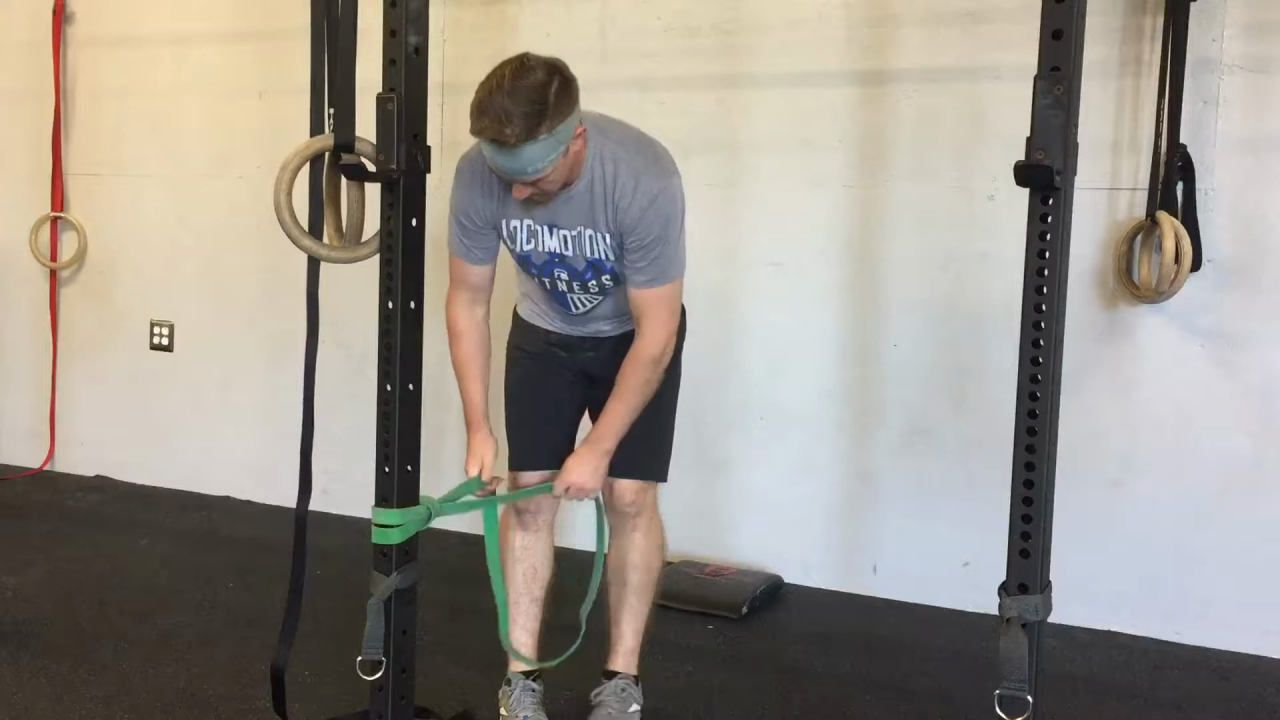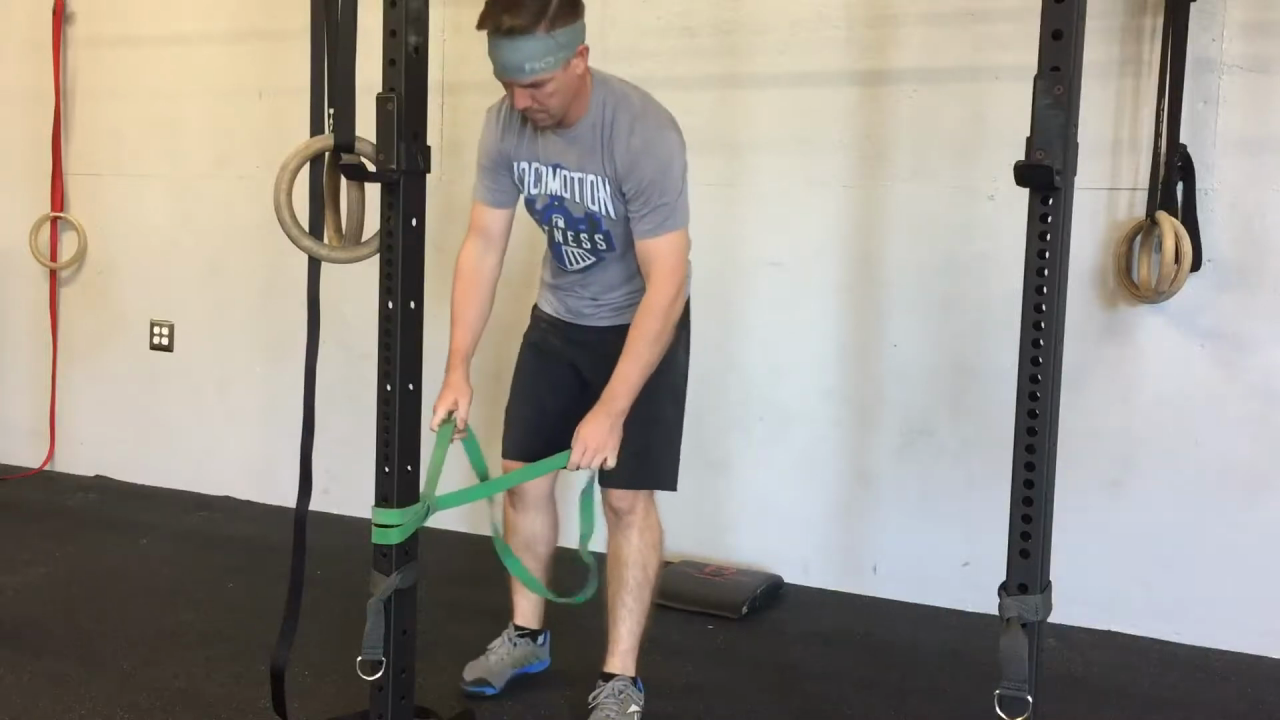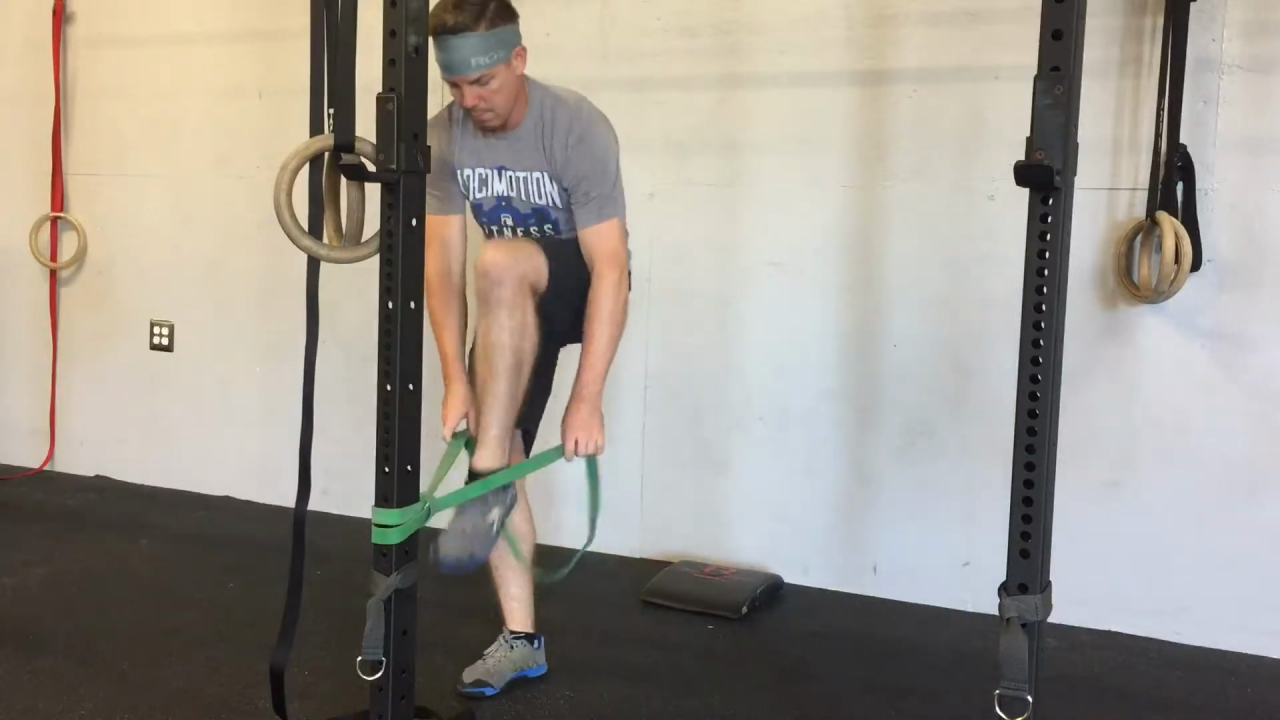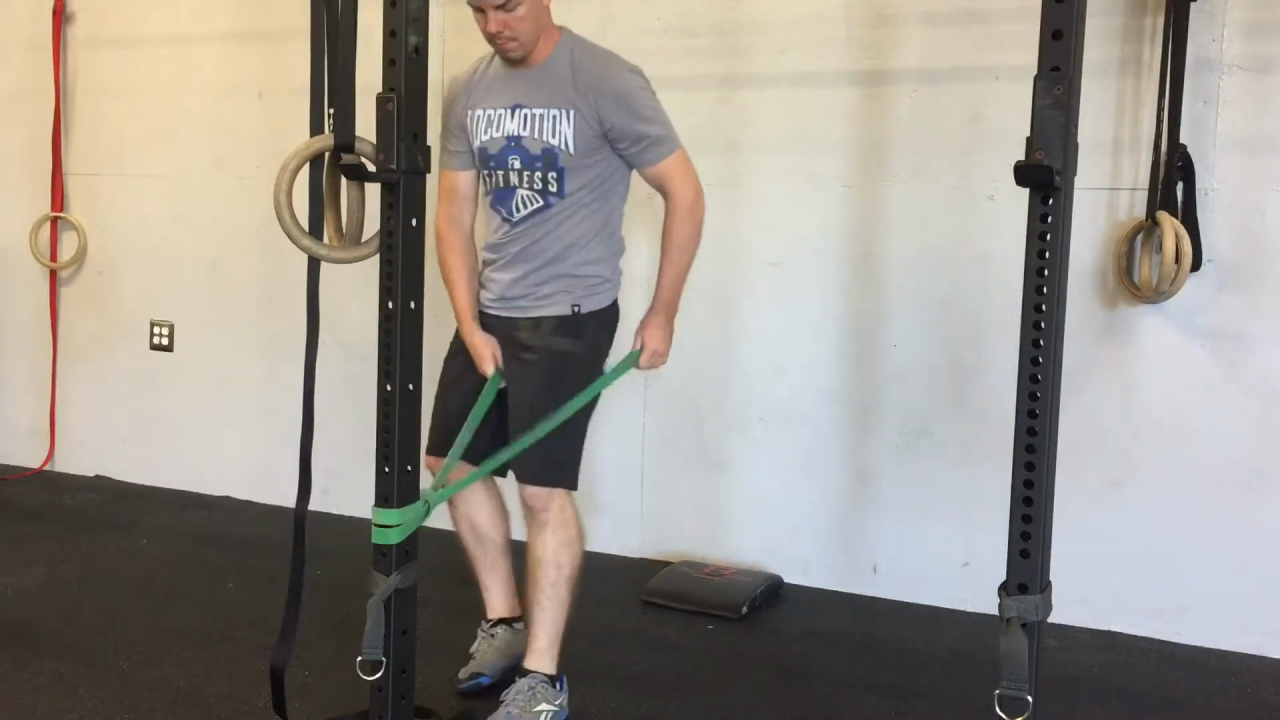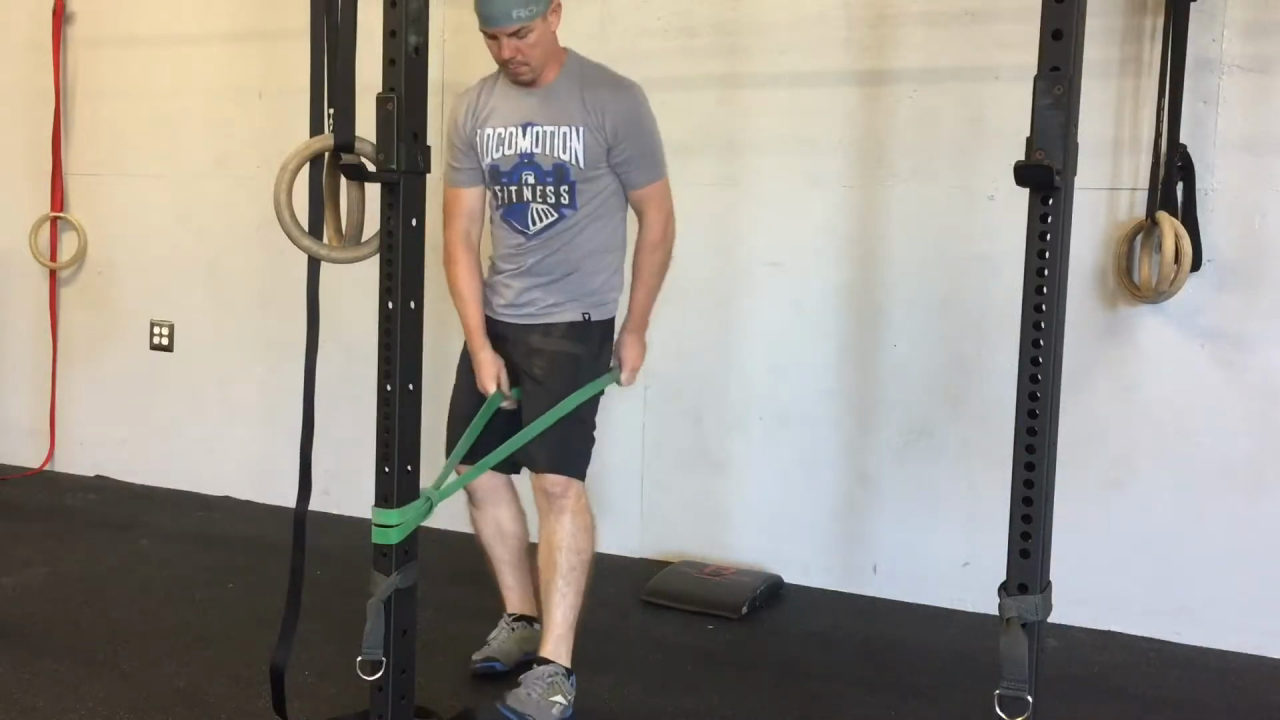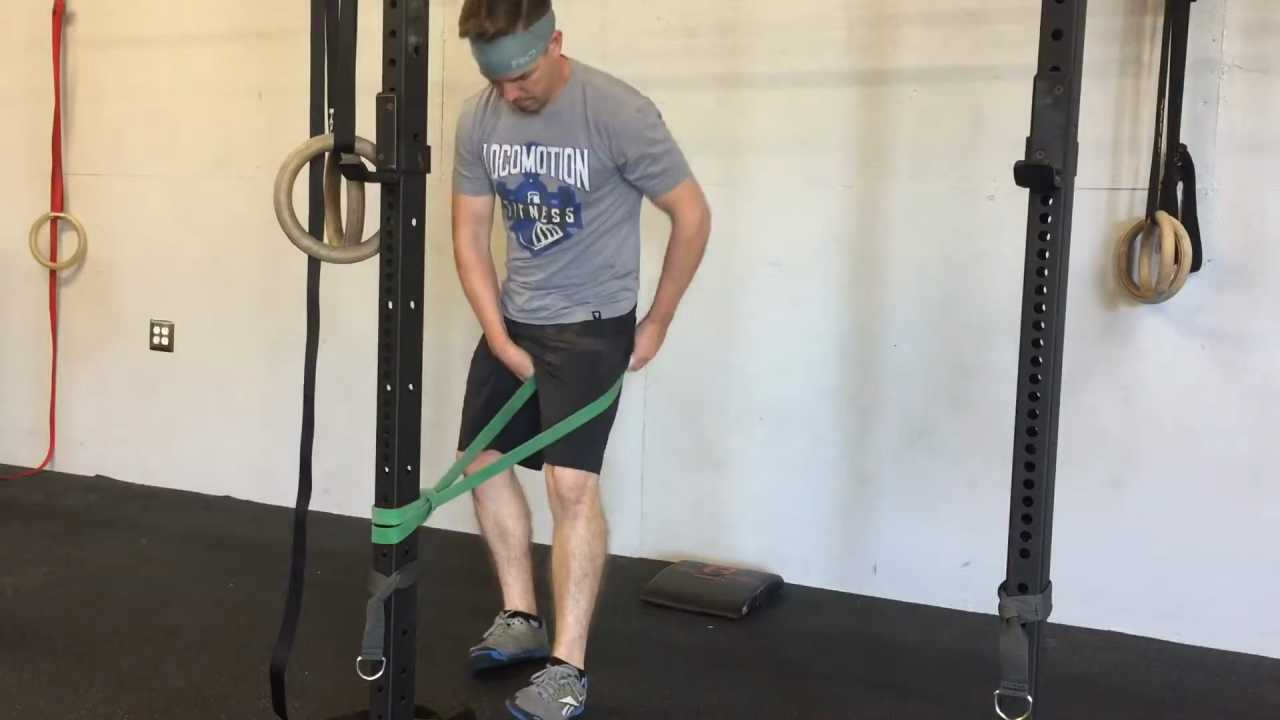
dt=0.7s
person 1, frame 1
left shoulder: (645, 179)
right shoulder: (478, 174)
left elbow: (656, 334)
right elbow: (467, 301)
left wrist: (598, 448)
right wrist: (477, 428)
left hip: (633, 335)
right hip: (544, 334)
left knee: (630, 497)
right knee: (527, 495)
person 1, frame 2
left shoulder: (643, 132)
right shoulder: (504, 125)
left elbow: (666, 286)
right elbow: (482, 247)
left wrist: (611, 410)
right wrist: (457, 370)
left hip: (641, 324)
right hip: (557, 319)
left knee: (626, 497)
right knee: (523, 476)
right ankle: (527, 634)
person 1, frame 3
left shoulder: (577, 129)
right shoulder: (444, 137)
left elbow: (610, 271)
right elbow: (442, 261)
left wrist: (587, 402)
right wrist: (456, 381)
left hip: (575, 275)
right hip: (512, 301)
left knee: (498, 265)
right knee: (497, 459)
left ankle: (490, 479)
right ankle: (522, 639)
person 1, frame 4
left shoulder: (605, 82)
right shoulder: (466, 92)
left elbow: (684, 194)
right elbow: (453, 216)
left wrist: (661, 314)
right wrist: (471, 326)
left hip: (569, 315)
right hip: (491, 311)
left knee: (542, 491)
right knee: (453, 464)
right ankle: (505, 622)
person 1, frame 5
left shoulder: (613, 102)
right shoulder: (473, 109)
left elbow: (655, 220)
right elbow: (461, 235)
left wrist: (635, 327)
right wrist: (479, 344)
left hip: (574, 323)
right hip: (497, 320)
left knee: (557, 481)
right knee: (480, 473)
right ankle: (522, 620)
person 1, frame 6
left shoulder: (620, 113)
right shoulder: (478, 119)
left elbow: (691, 217)
right elbow: (470, 239)
left wrist: (656, 322)
right wrist: (501, 343)
left hip: (592, 323)
right hip: (515, 319)
left knee: (571, 483)
right knee: (481, 460)
right ankle: (521, 617)
